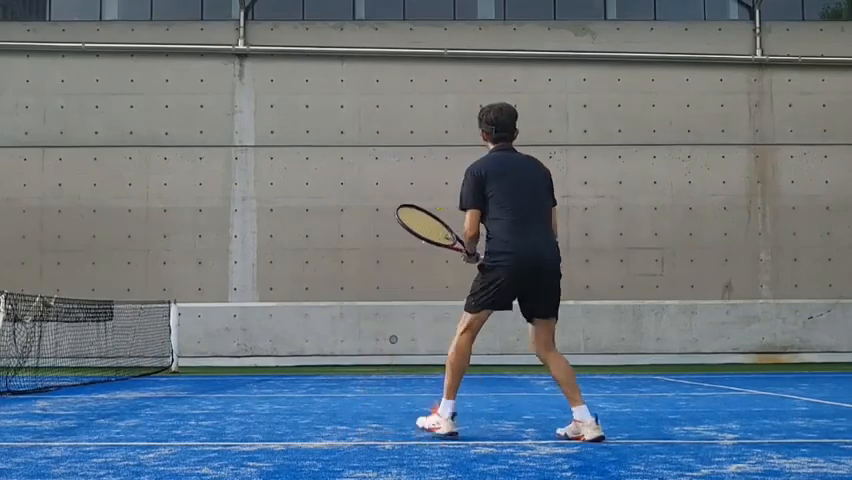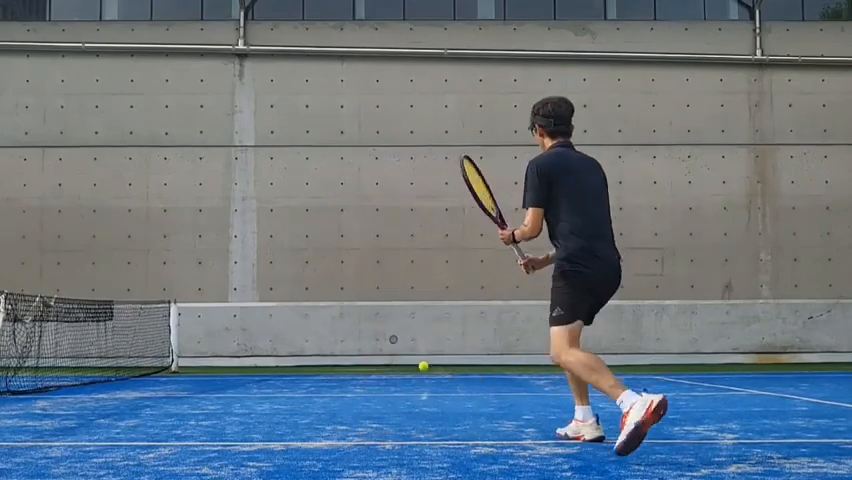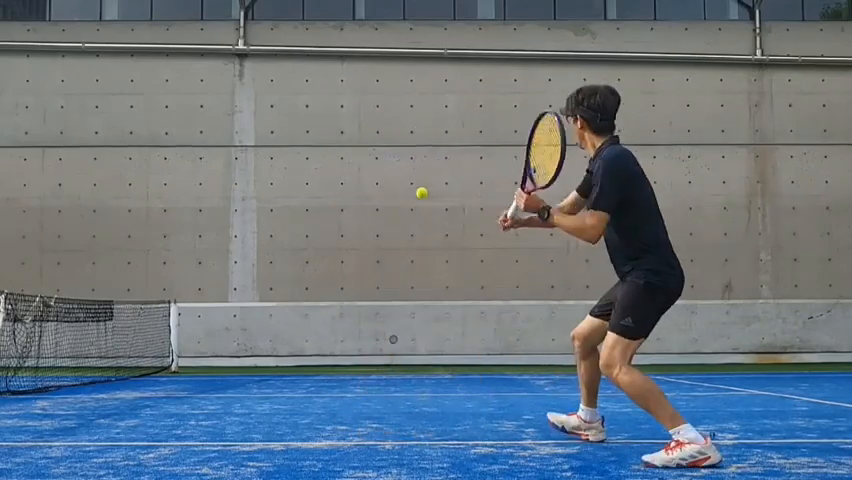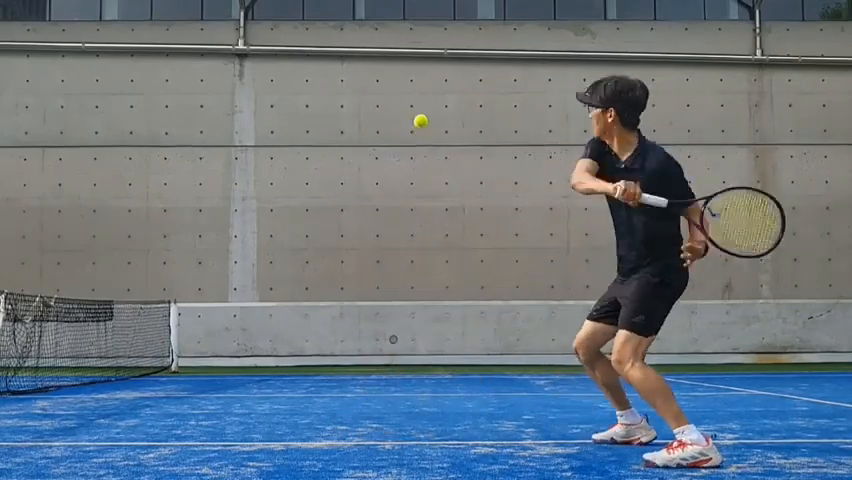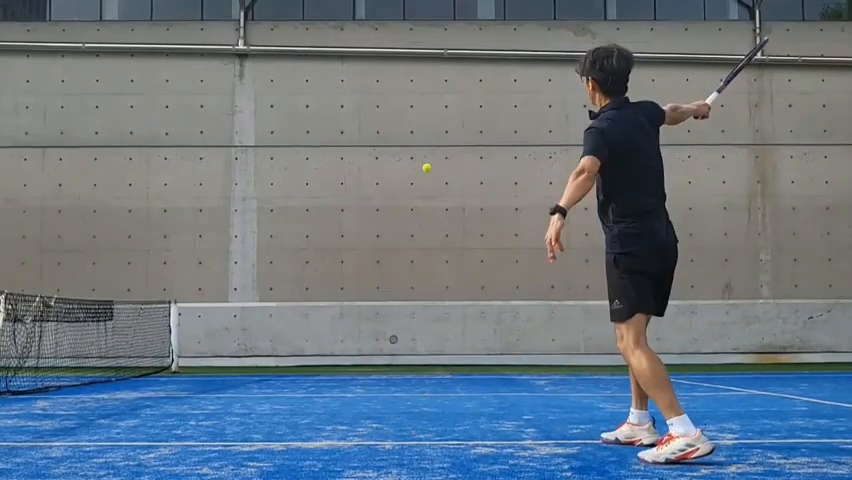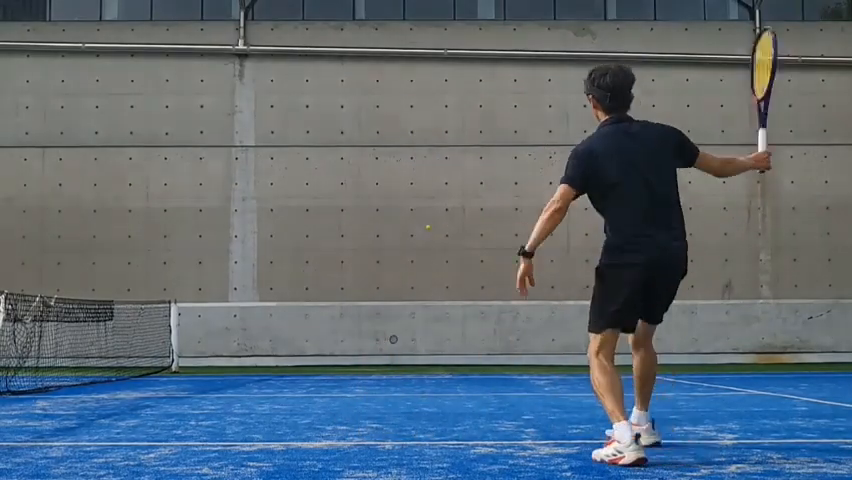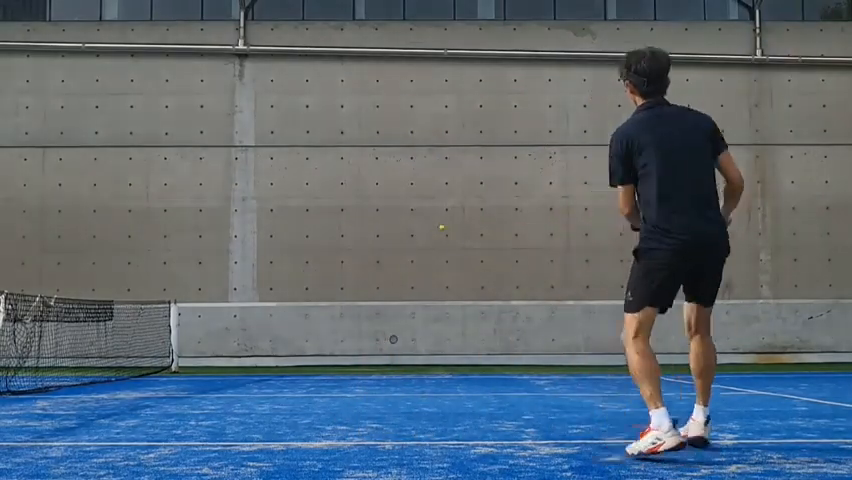
dt=0.3s
person 1, frame 1
left shoulder: (478, 169)
right shoulder: (538, 167)
left elbow: (471, 230)
left wrist: (470, 251)
left hip: (504, 261)
right hip: (546, 262)
left knee: (465, 333)
right knee: (546, 347)
left ankle: (445, 414)
right ankle: (585, 420)
person 1, frame 2
left shoulder: (541, 164)
right shoulder: (592, 166)
left elbow: (531, 228)
left wrist: (510, 234)
right wrist: (546, 260)
left hip: (578, 267)
right hip: (606, 266)
left knee: (564, 350)
right knee: (562, 338)
left ankle: (637, 403)
right ankle: (585, 420)
person 1, frame 3
left shoulder: (612, 164)
right shoulder: (607, 161)
left elbow: (592, 231)
right elbow: (568, 210)
left wrist: (542, 212)
right wrist: (523, 217)
left hip: (652, 276)
right hip: (640, 276)
left knee: (614, 362)
right knee: (583, 338)
left ankle: (693, 441)
right ankle: (588, 419)
person 1, frame 4
left shoulder: (659, 166)
right shoulder: (601, 148)
left elbow: (696, 217)
right elbow: (580, 177)
left wrist: (699, 243)
right wrist: (612, 187)
left hip: (658, 276)
right hip: (631, 275)
left knee: (626, 360)
right knee: (584, 347)
left ankle: (697, 444)
right ankle: (631, 423)
person 1, frame 5
left shoulder: (600, 132)
right shoulder: (646, 112)
left elbow: (585, 172)
right elbow: (672, 113)
left wrist: (558, 214)
right wrist: (694, 109)
left hip: (634, 249)
right hip: (660, 244)
left knee: (632, 344)
right knee: (634, 336)
left ankle: (685, 434)
right ankle: (639, 423)
person 1, frame 6
left shoulder: (588, 150)
right shoulder: (664, 135)
left elbow: (556, 207)
right elbow: (716, 166)
left wrist: (526, 253)
right wrist: (752, 162)
left hip: (624, 262)
right hip: (671, 258)
left knee: (598, 354)
right knee: (642, 339)
left ankle: (623, 439)
right ankle: (643, 422)
person 1, frame 7
left shoulder: (625, 135)
right shoulder: (700, 121)
left elbow: (627, 207)
right elbow: (735, 180)
right wrist: (727, 213)
left hip: (662, 244)
right hip: (710, 240)
left knee: (635, 335)
right knee: (699, 330)
left ankle: (661, 428)
right ankle: (699, 419)
